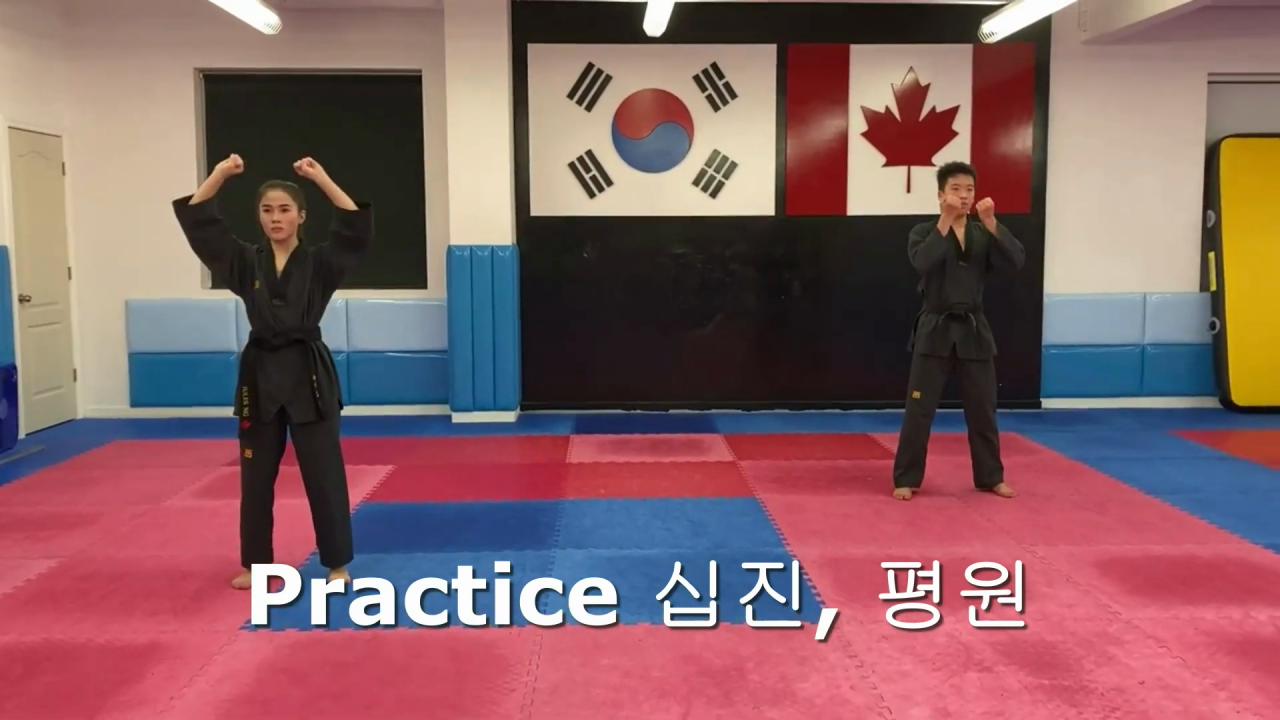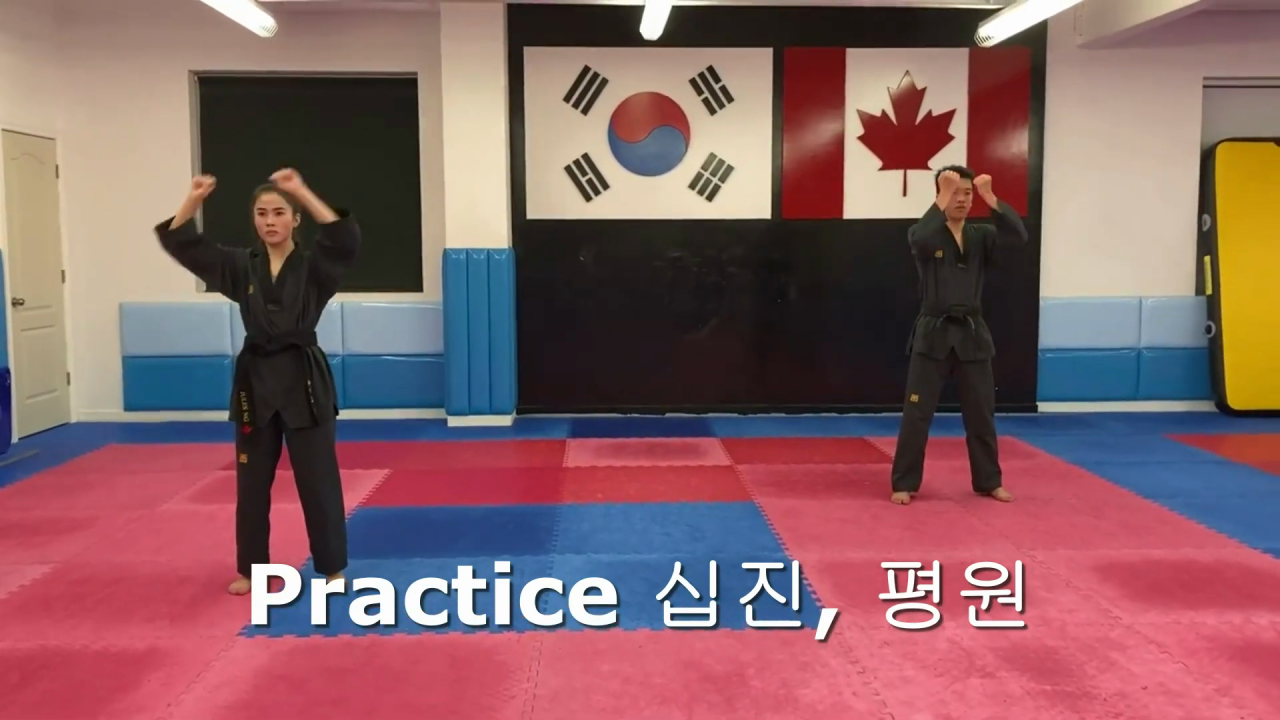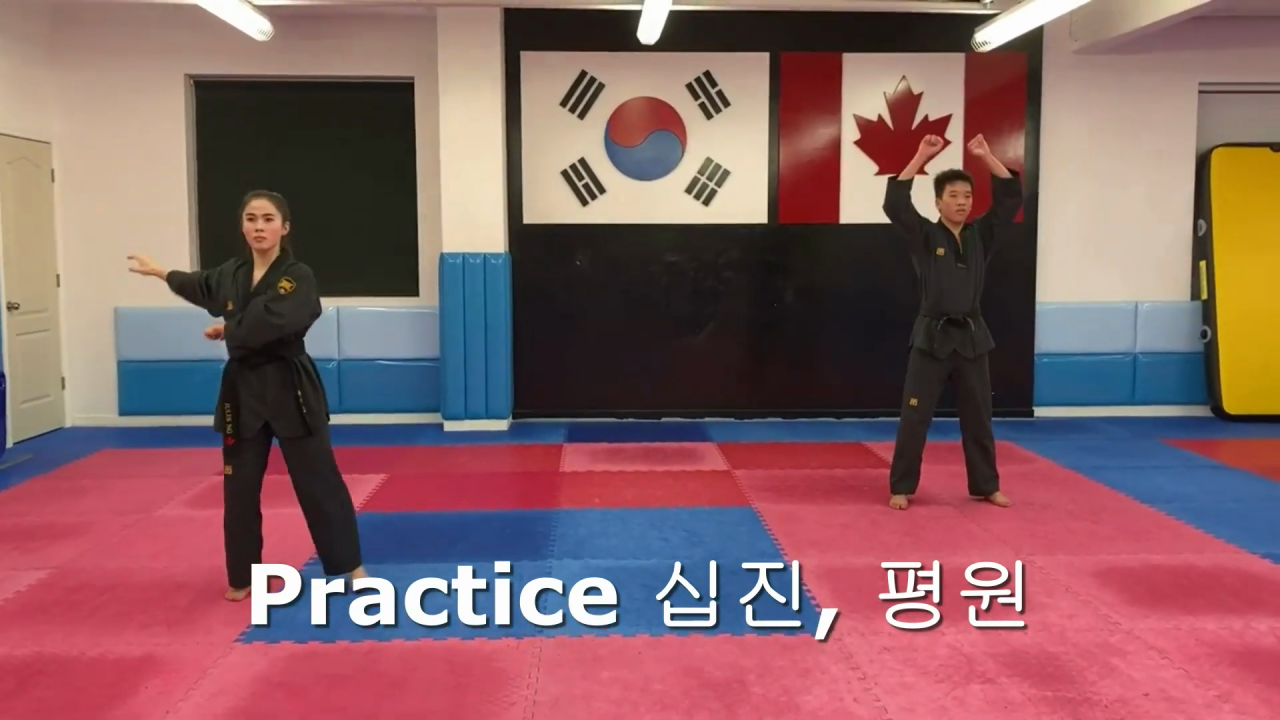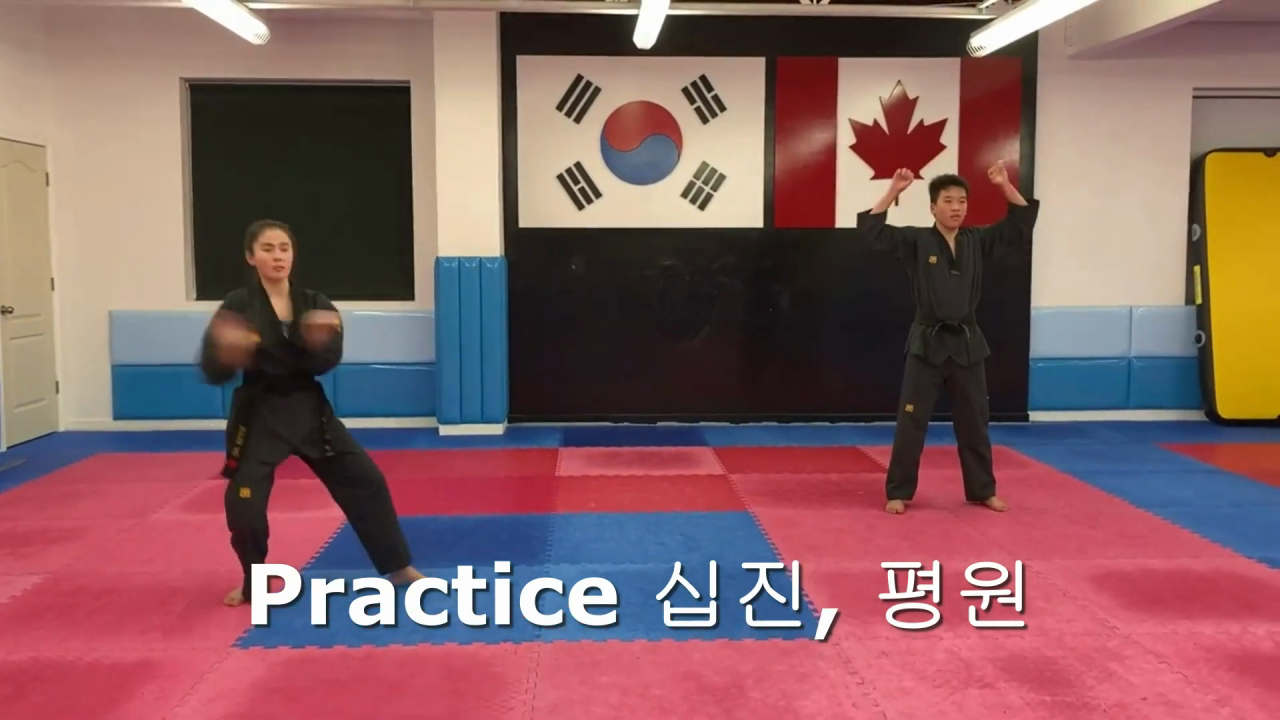
dt=0.3s
person 1, frame 1
left shoulder: (320, 262)
right shoulder: (245, 261)
left elbow: (358, 229)
right elbow: (195, 221)
left wrist: (323, 180)
right wrist: (218, 176)
left hip: (309, 373)
right hip: (260, 374)
left knee: (324, 473)
right knee: (257, 475)
left ankle: (337, 563)
right ankle: (255, 563)
person 1, frame 2
left shoulder: (315, 266)
right shoulder: (240, 266)
left elbow: (345, 239)
right elbow: (182, 243)
left wrist: (303, 193)
right wrist: (194, 199)
left hip: (304, 376)
right hip: (256, 377)
left knee: (318, 477)
right knee: (253, 479)
left ankle: (333, 569)
right ankle: (251, 568)
person 1, frame 3
left shoulder: (298, 278)
right shoulder: (228, 275)
left elbow: (268, 324)
right elbow: (195, 285)
left wrist: (222, 328)
right wrist: (154, 268)
left hip: (291, 387)
right hip: (242, 389)
left knee: (318, 478)
right knee: (239, 489)
left ankle: (350, 566)
right ankle: (243, 577)
person 1, frame 4
left shoulder: (314, 303)
right shoulder: (238, 307)
left elbow: (325, 359)
right elbow: (215, 370)
left wrist: (319, 339)
right wrist: (231, 349)
left hip: (308, 409)
right hip: (258, 416)
left knee: (366, 483)
right knee: (245, 509)
left ankle: (398, 567)
right ankle: (252, 583)
person 2, frame 1
left shoulder: (983, 234)
right shoulder: (923, 232)
left elbow: (1016, 261)
right elbow: (923, 262)
left wrist: (992, 224)
right wrist: (945, 221)
left hip: (974, 330)
right hip: (935, 330)
left knee: (983, 409)
right knee: (919, 409)
left ankle: (990, 477)
right ankle: (906, 479)
person 2, frame 2
left shoulder: (982, 236)
right shoulder: (922, 232)
left elbow: (1019, 235)
right elbow: (924, 238)
left wrist: (990, 199)
right wrist: (943, 197)
left hip: (972, 333)
right hip: (933, 333)
left knee: (981, 413)
right knee: (917, 412)
left ankle: (989, 481)
right ankle: (904, 483)
person 2, frame 3
left shoulder: (981, 235)
right shoulder: (923, 235)
left elbow: (1010, 197)
right elbow: (894, 203)
left wrist: (987, 157)
right wrist: (920, 157)
left hip: (971, 337)
right hip: (932, 337)
left knee: (978, 416)
right knee: (915, 417)
left ankle: (986, 485)
right ankle: (902, 487)
person 2, frame 4
left shoulder: (978, 241)
right shoulder: (915, 241)
left elbow: (1021, 225)
right elbow: (872, 231)
left wrist: (1005, 186)
right wrist: (893, 191)
left hip: (966, 343)
right hip: (927, 342)
left knee: (974, 422)
right knee: (911, 422)
left ankle: (982, 491)
right ankle: (898, 493)
